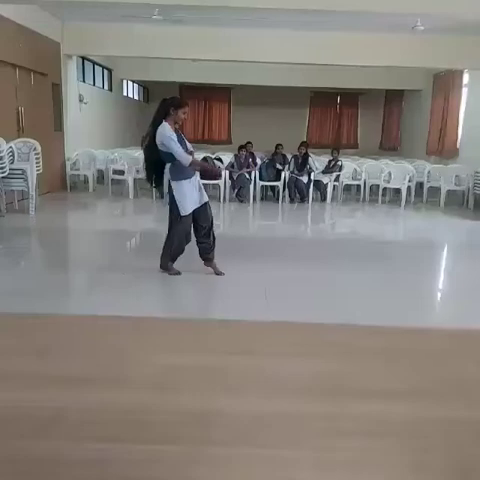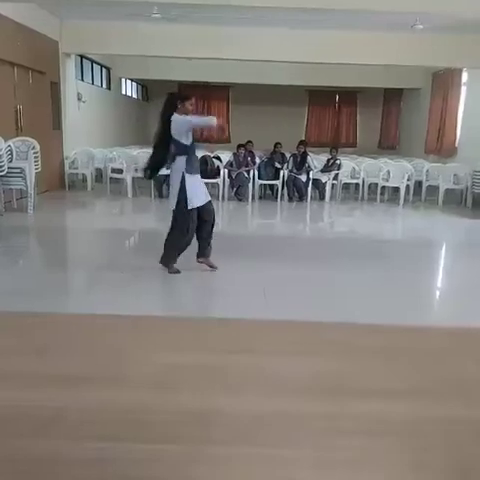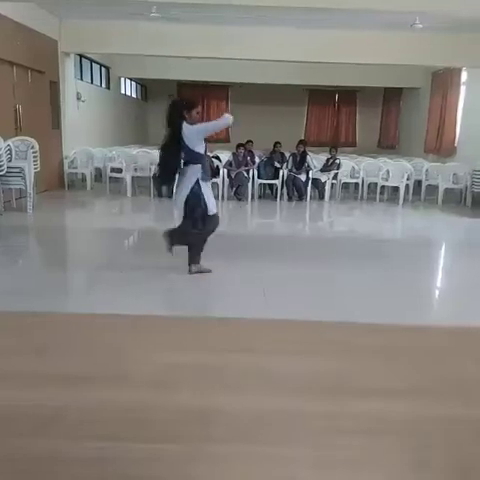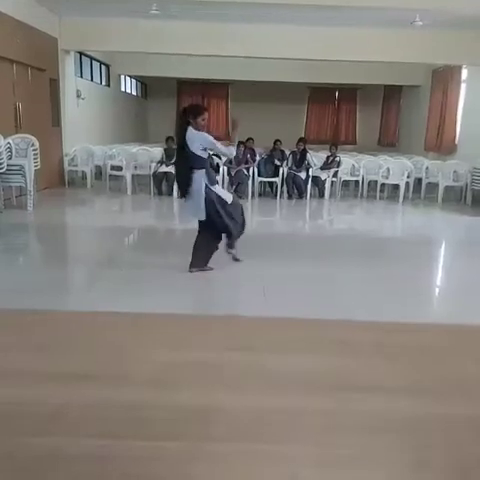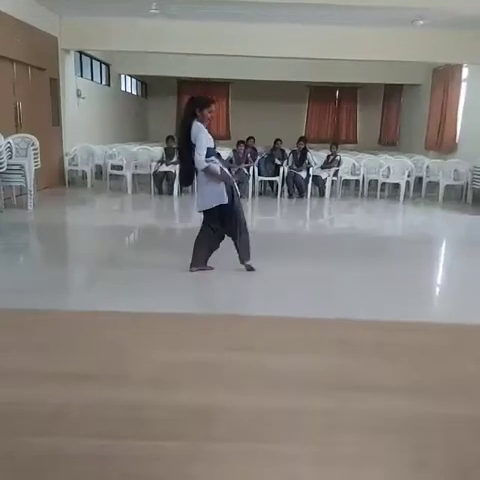
dt=0.2s
person 1, frame 1
left shoulder: (175, 130)
right shoulder: (164, 132)
left elbow: (189, 149)
right elbow: (183, 158)
left wrist: (194, 163)
right wrist: (208, 166)
left hip: (191, 179)
right hip: (179, 182)
left knee: (204, 219)
right knee: (182, 225)
left ankle: (209, 259)
right ankle: (166, 262)
person 1, frame 2
left shoulder: (180, 122)
right shoulder: (181, 121)
right elbow: (209, 122)
right wrist: (218, 122)
left hip: (192, 173)
right hip: (183, 174)
left knee: (207, 214)
right knee: (186, 221)
left ankle: (204, 255)
right ankle: (168, 259)
person 1, frame 3
left shoulder: (181, 130)
right shoulder: (194, 130)
right elbow: (227, 120)
right wrist: (227, 116)
left hip: (197, 179)
right hip: (196, 181)
left knee: (196, 222)
right knee: (208, 222)
left ankle: (194, 263)
right ankle: (173, 236)
person 1, frame 4
left shoulder: (187, 135)
right shoulder: (199, 136)
right elbow: (229, 153)
left hip: (198, 184)
right hip: (204, 184)
left knee: (209, 227)
right knee: (235, 210)
left ankle: (198, 263)
right ankle: (231, 245)
person 1, frame 5
left shoulder: (193, 128)
right shoulder: (201, 130)
right elbow: (199, 160)
right wrist: (218, 174)
left hip: (206, 179)
right hip: (214, 177)
left knee: (213, 222)
right knee: (234, 216)
left ankle: (198, 262)
right ankle: (244, 257)
